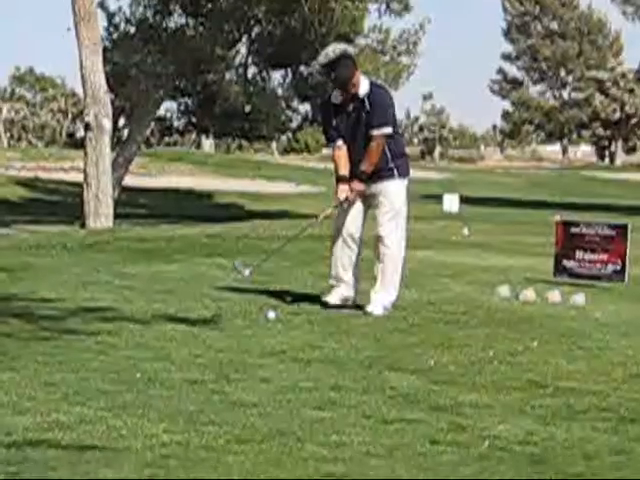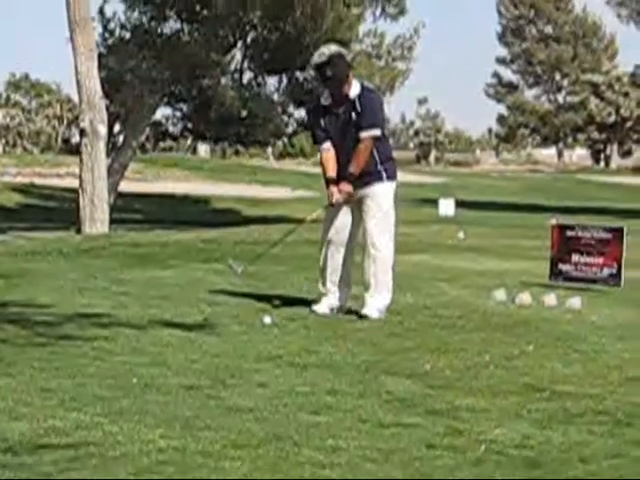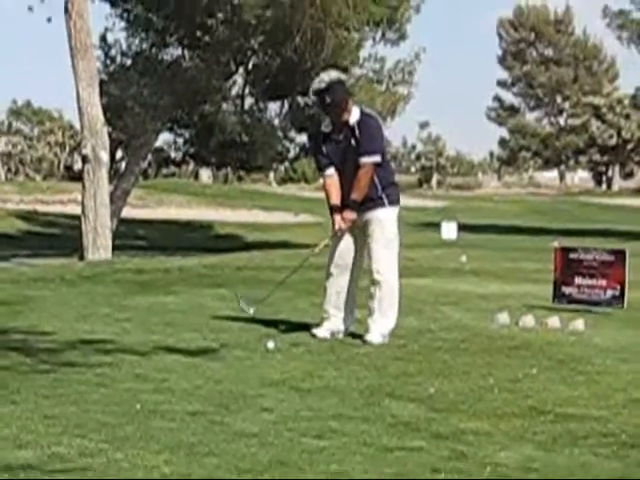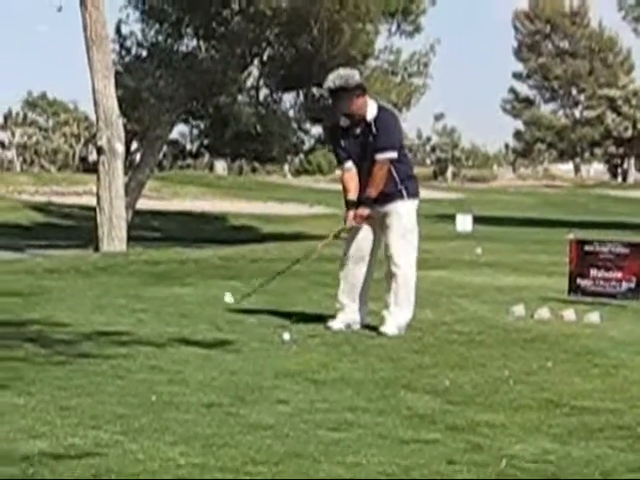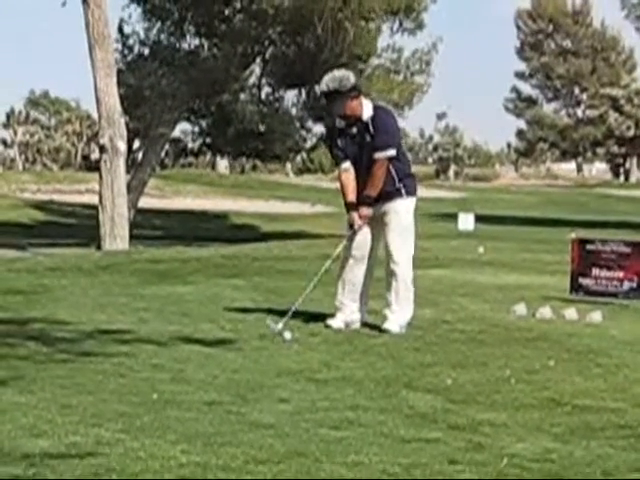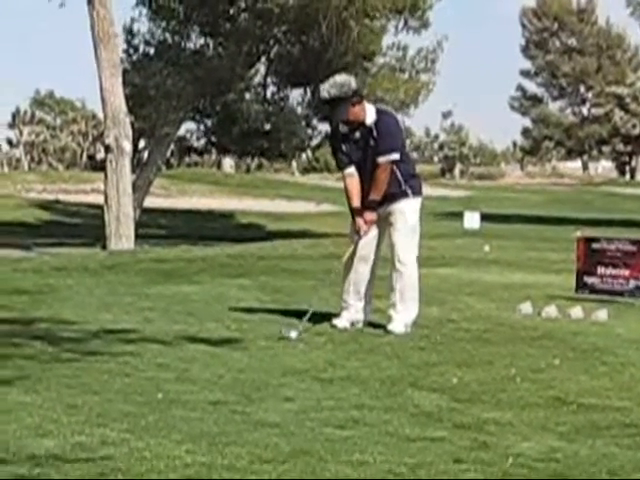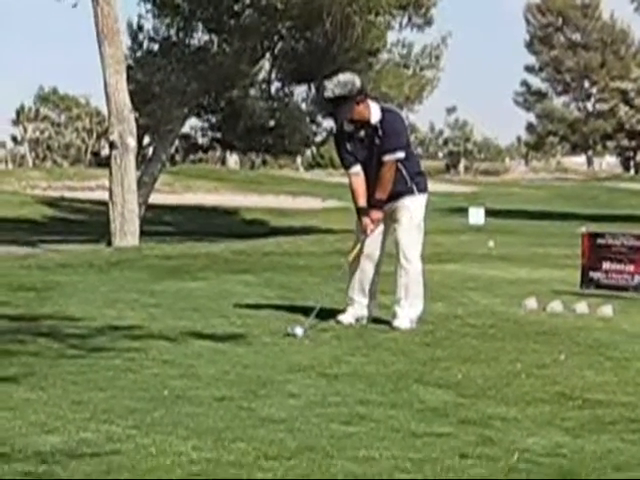
dt=0.4s
person 1, frame 1
left shoulder: (378, 95)
right shoulder: (329, 106)
left elbow: (378, 141)
right elbow: (338, 146)
left wrist: (361, 177)
right wrist: (343, 180)
left hip: (389, 175)
right hip: (356, 178)
left knee: (388, 237)
right knee: (344, 231)
left ankle: (383, 298)
right ankle: (344, 288)
person 1, frame 2
left shoulder: (368, 98)
right shoulder: (318, 110)
left elbow: (367, 142)
right elbow: (326, 149)
left wrist: (348, 179)
right wrist: (331, 183)
left hip: (376, 180)
right hip: (343, 183)
left knee: (377, 240)
right knee: (334, 240)
left ankle: (377, 301)
right ankle: (333, 297)
person 1, frame 3
left shoulder: (367, 123)
right shoulder: (320, 136)
left elbow: (367, 168)
right elbow: (329, 175)
left wrist: (351, 206)
right wrist: (336, 211)
left hip: (379, 204)
right hip: (347, 209)
left knee: (382, 267)
right knee: (338, 264)
left ankle: (381, 327)
right ankle: (335, 322)
person 1, frame 4
left shoulder: (385, 118)
right shoulder: (339, 128)
left elbow: (382, 165)
right elbow: (348, 169)
left wrist: (365, 202)
right wrist: (351, 205)
left hip: (398, 197)
right hip: (365, 202)
left knee: (400, 258)
right knee: (354, 256)
left ankle: (397, 318)
right ankle: (351, 313)
person 1, frame 5
left shoulder: (381, 117)
right shoulder: (336, 129)
left elbow: (381, 164)
right elbow: (346, 169)
left wrist: (366, 202)
right wrist: (352, 207)
left hip: (396, 195)
right hip: (364, 201)
left knee: (398, 257)
right knee: (355, 254)
left ankle: (398, 317)
right ankle: (349, 312)
person 1, frame 6
left shoulder: (385, 121)
right shoulder: (339, 133)
left elbow: (384, 168)
right elbow: (350, 174)
left wrist: (371, 207)
right wrist: (357, 212)
left hip: (401, 196)
right hip: (368, 203)
left knee: (403, 256)
right knee: (359, 255)
left ankle: (402, 317)
right ankle: (354, 311)
person 1, frame 7
left shoulder: (390, 119)
right shoulder: (343, 132)
left elbow: (390, 166)
right elbow: (355, 174)
left wrist: (377, 205)
right wrist: (363, 211)
left hip: (407, 193)
right hip: (373, 199)
left knee: (407, 252)
right knee: (365, 251)
left ankle: (407, 312)
right ankle: (358, 307)
